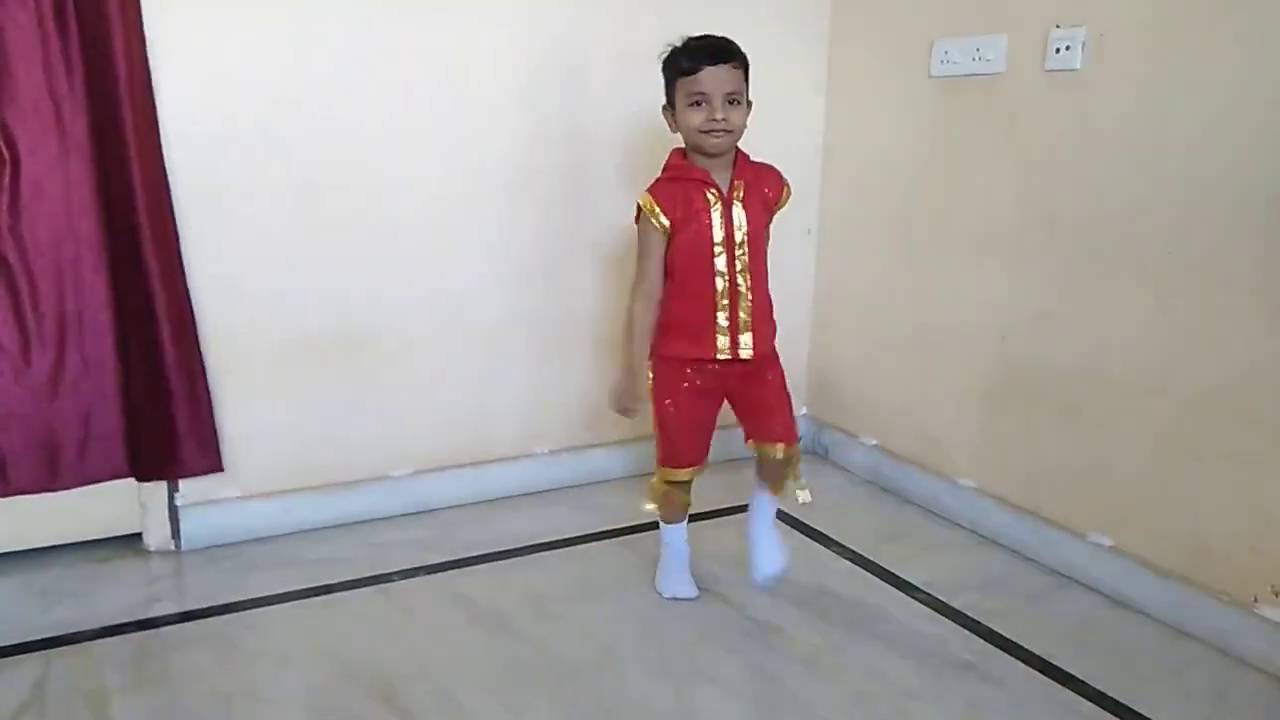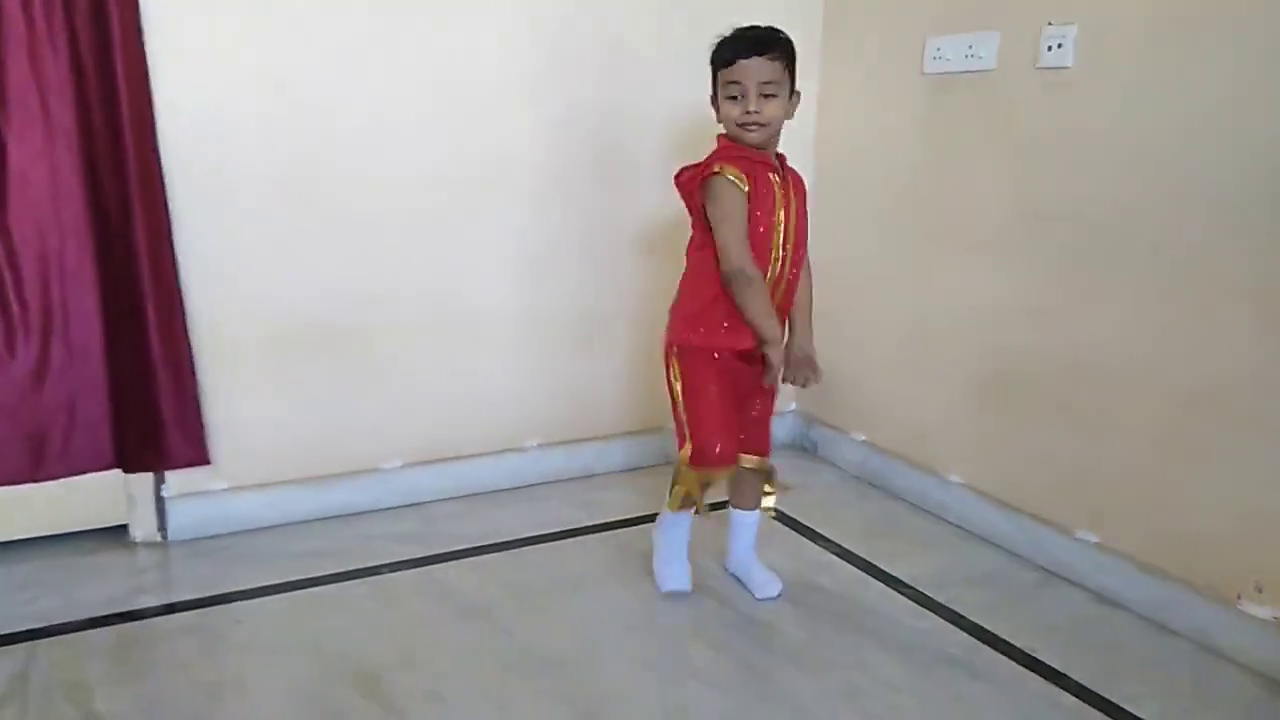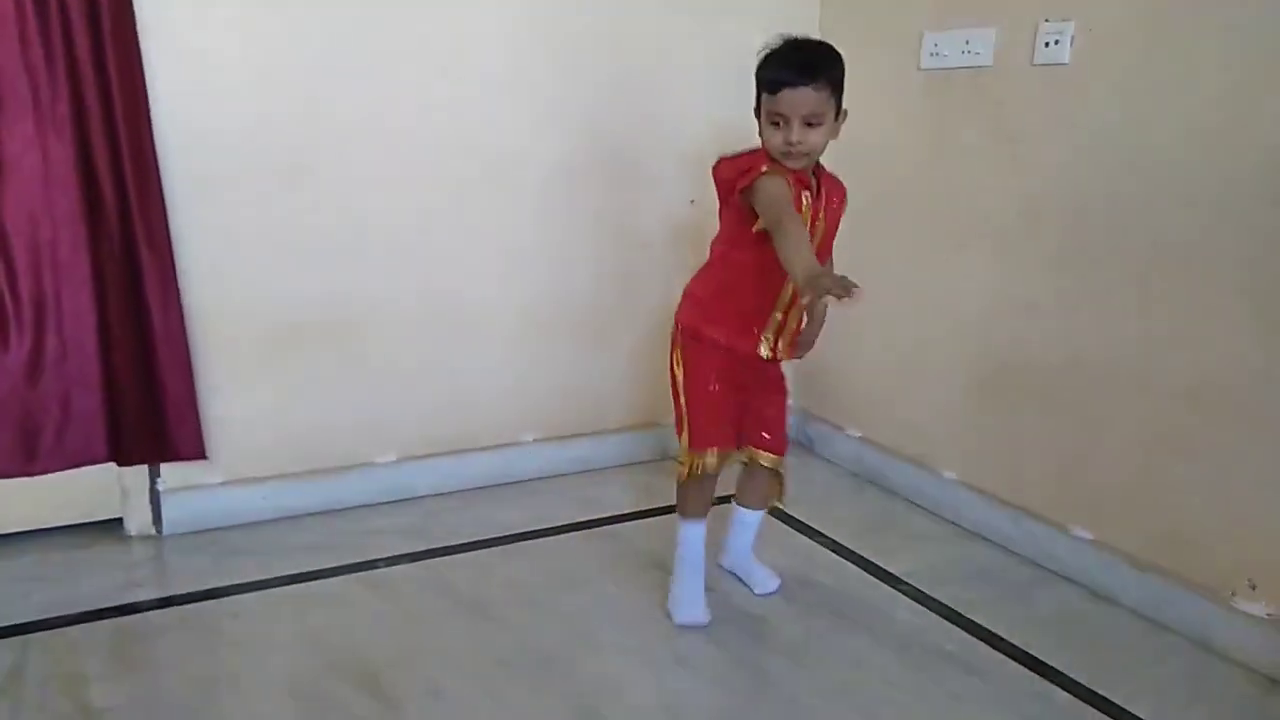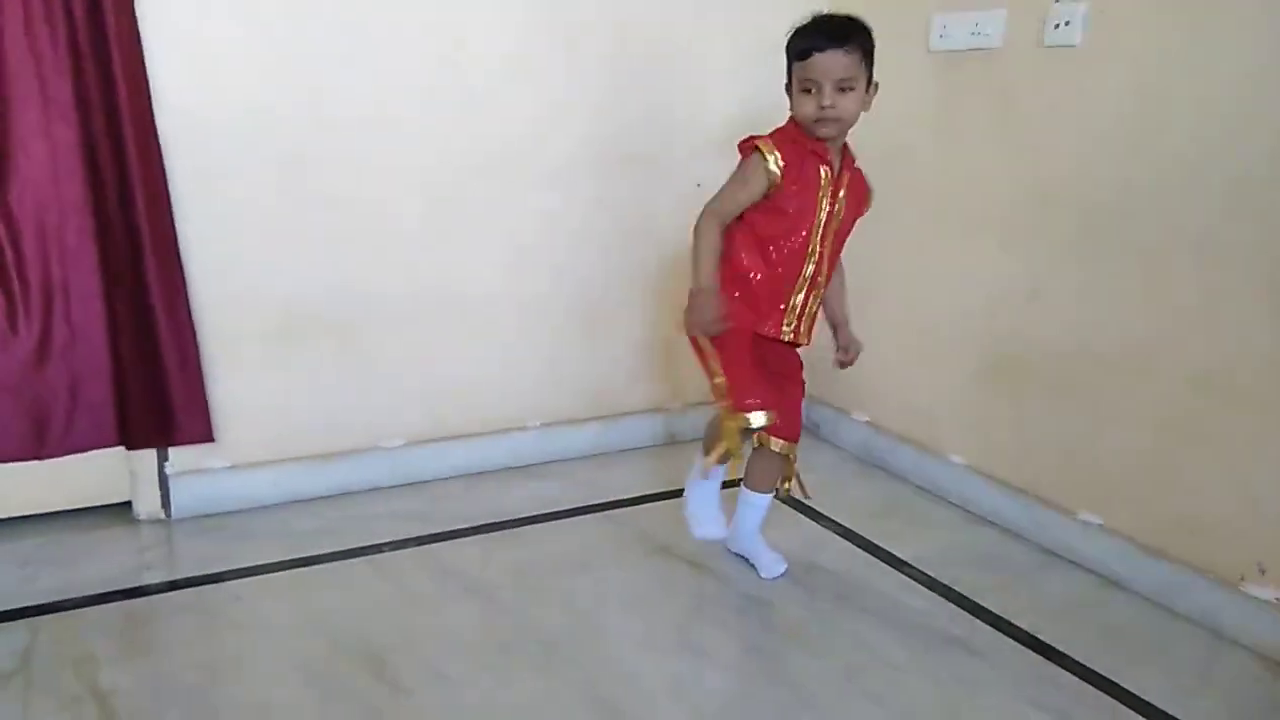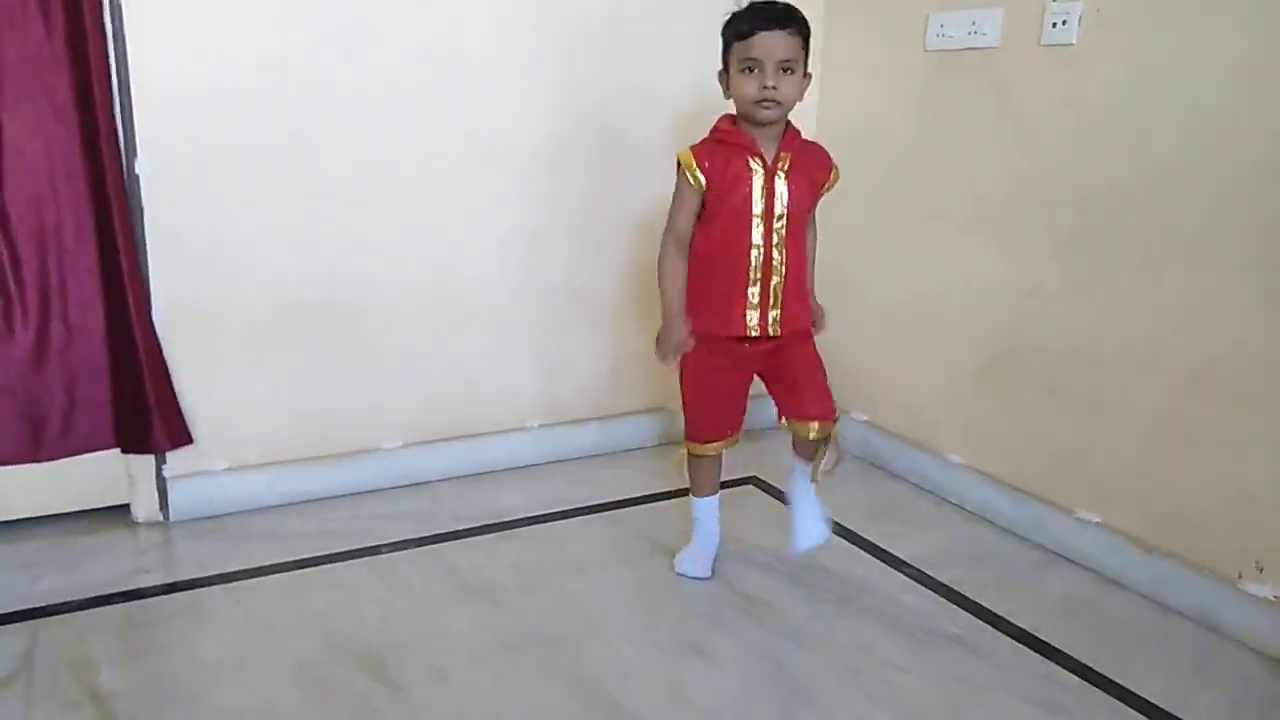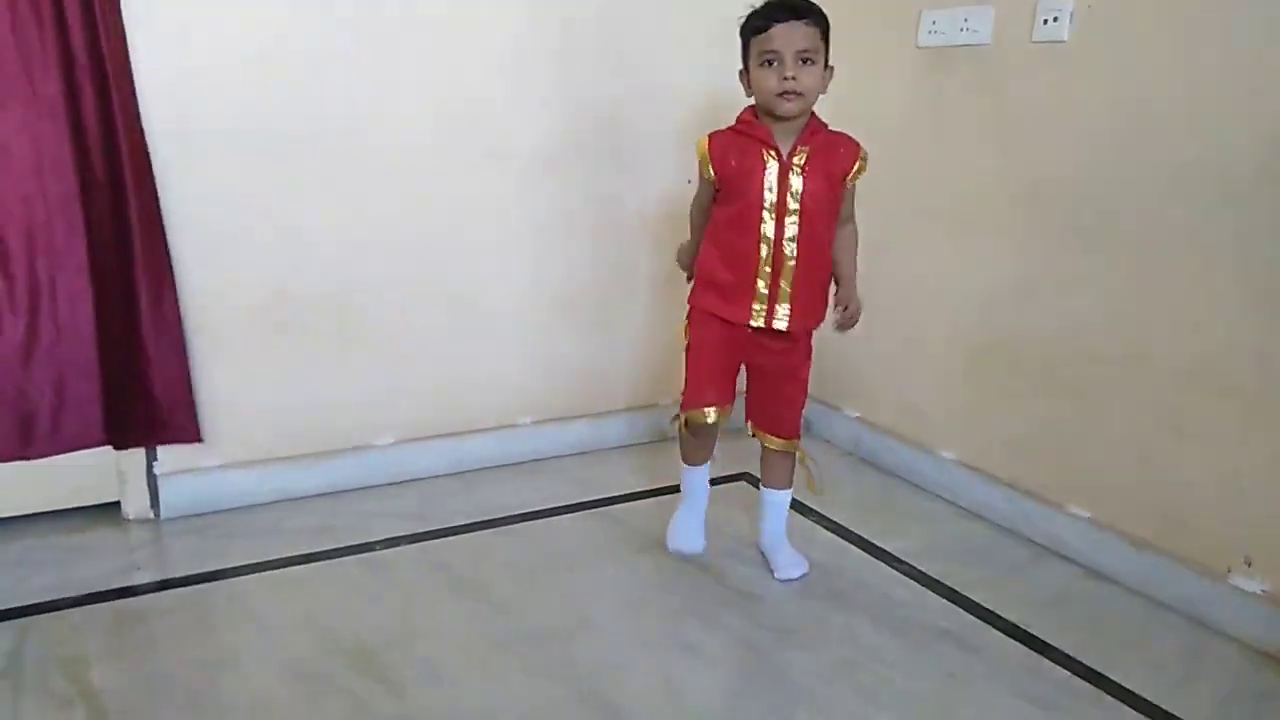
dt=0.5s
person 1, frame 1
left shoulder: (766, 186)
right shoulder: (662, 198)
right elbow: (647, 290)
right wrist: (631, 369)
left hip: (753, 347)
right hip: (684, 355)
left knee: (780, 445)
right knee: (679, 462)
left ankle: (763, 525)
right ankle: (674, 558)
person 1, frame 2
left shoulder: (792, 182)
right shoulder: (723, 177)
left elbow: (797, 265)
right elbow: (737, 268)
left wrist: (801, 341)
right wrist: (775, 341)
left hip: (759, 346)
right hip: (703, 342)
left knee: (754, 453)
right knee: (711, 453)
left ankle: (742, 553)
right ankle: (671, 532)
person 1, frame 3
left shoulder: (830, 190)
right shoulder: (761, 178)
right elbow: (784, 225)
left wrist: (805, 321)
right wrist: (811, 277)
left hip: (766, 344)
right hip: (709, 334)
left knee: (769, 451)
right knee: (707, 451)
left ankle: (739, 550)
right ankle: (688, 573)
person 1, frame 4
left shoulder: (855, 184)
right shoulder: (773, 156)
right elbow: (712, 218)
left wrist: (841, 327)
right wrist: (704, 290)
left hip: (783, 330)
right hip: (728, 316)
left knee: (782, 433)
right knee: (749, 411)
left ankle: (746, 531)
right ankle: (704, 481)
person 1, frame 5
left shoulder: (813, 163)
right shoulder: (703, 161)
right elbow: (676, 242)
left wrist: (809, 301)
right wrist: (673, 317)
left hip: (787, 326)
right hip: (714, 328)
left knee: (816, 419)
right knee: (706, 435)
left ankle: (803, 490)
right ankle: (705, 535)
person 1, frame 6
left shoulder: (840, 155)
right shoulder: (723, 149)
left elbow: (842, 223)
left wrist: (847, 285)
right wrist: (694, 248)
left hip: (791, 322)
right hip: (719, 310)
left knee: (782, 429)
right knee: (702, 412)
left ankle: (774, 534)
right ankle: (692, 503)
